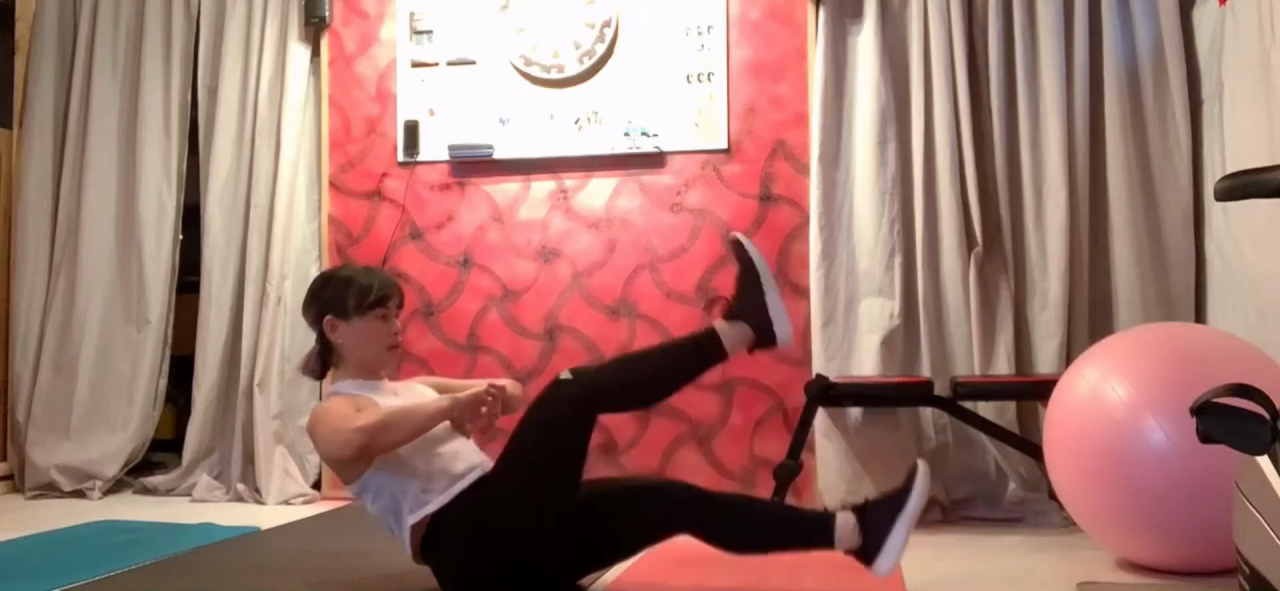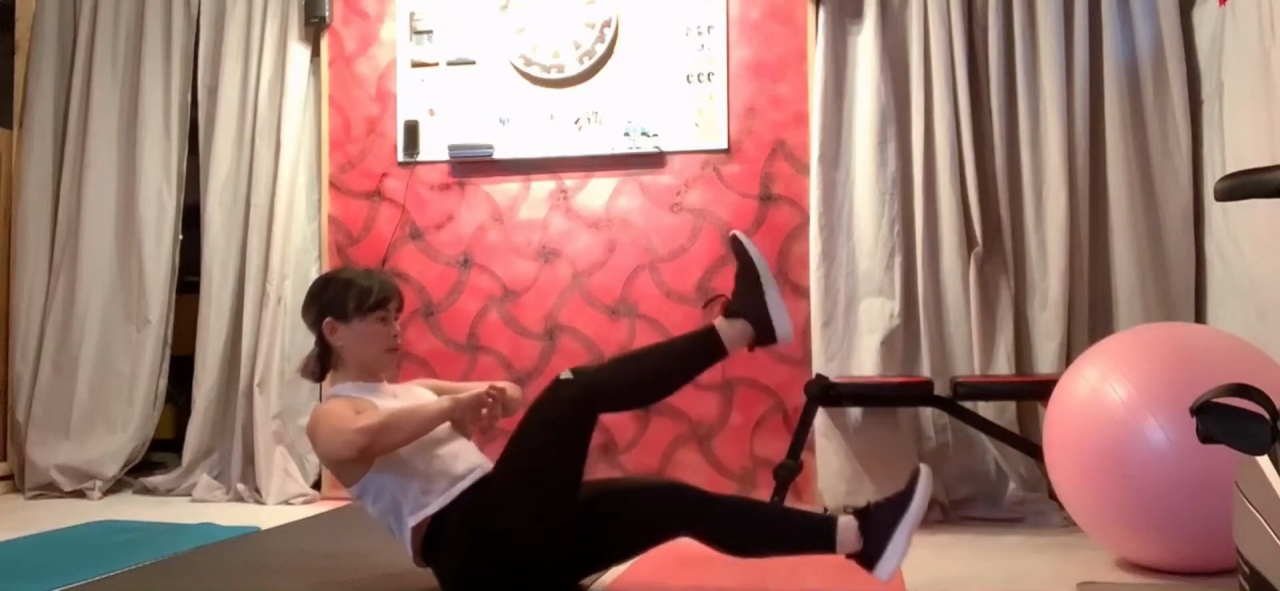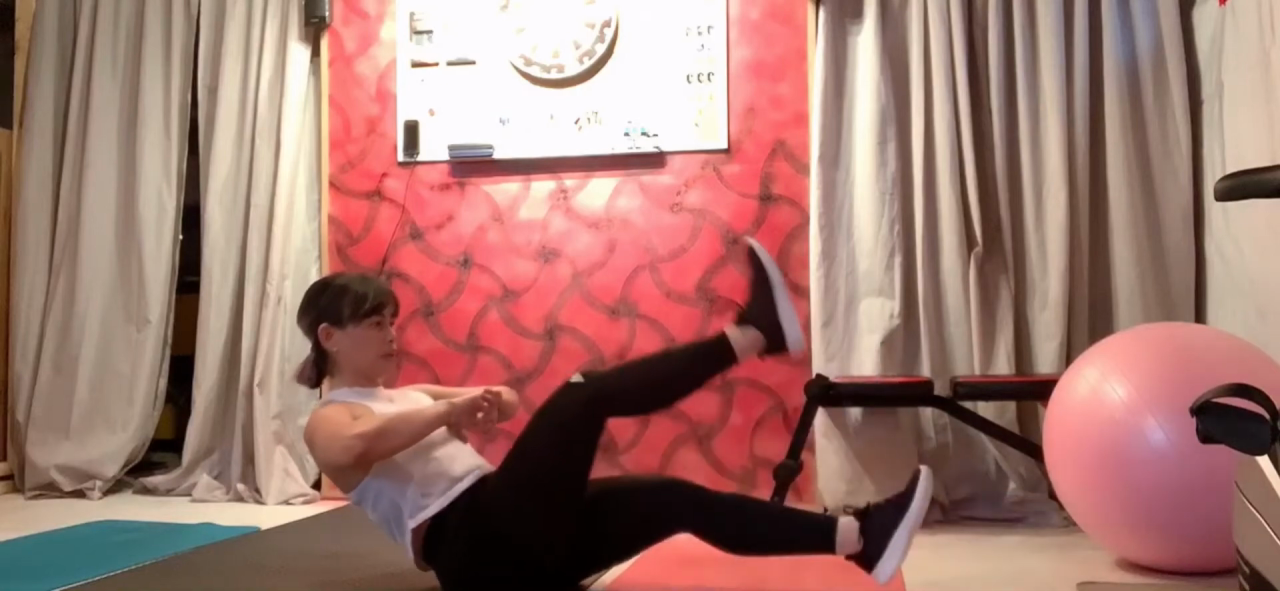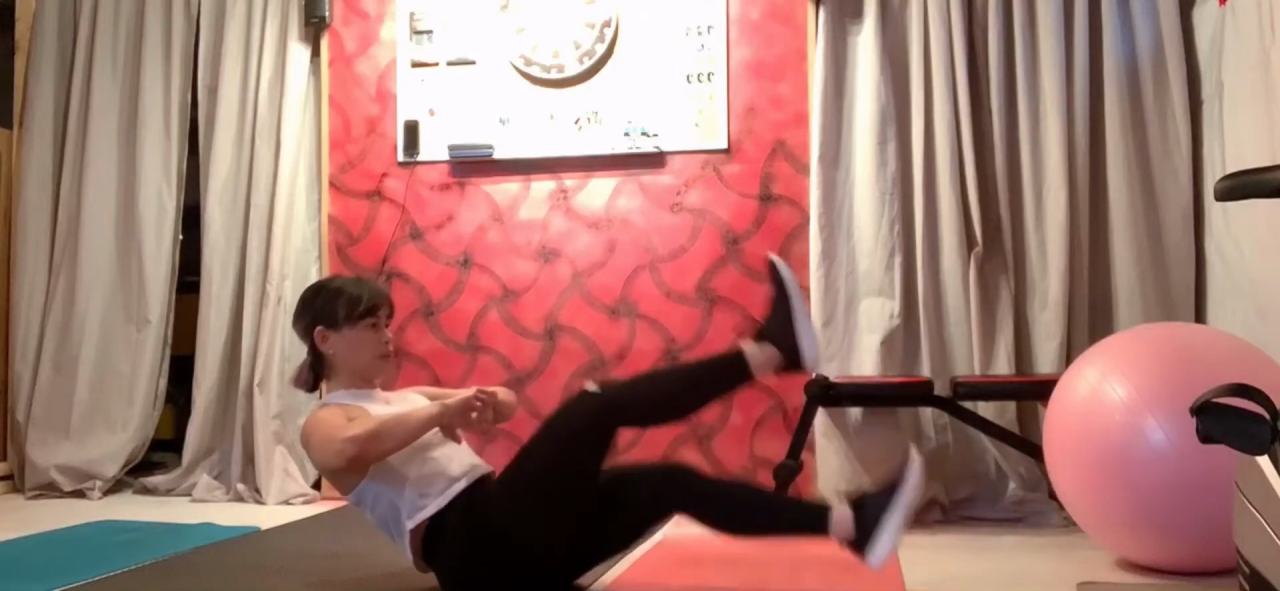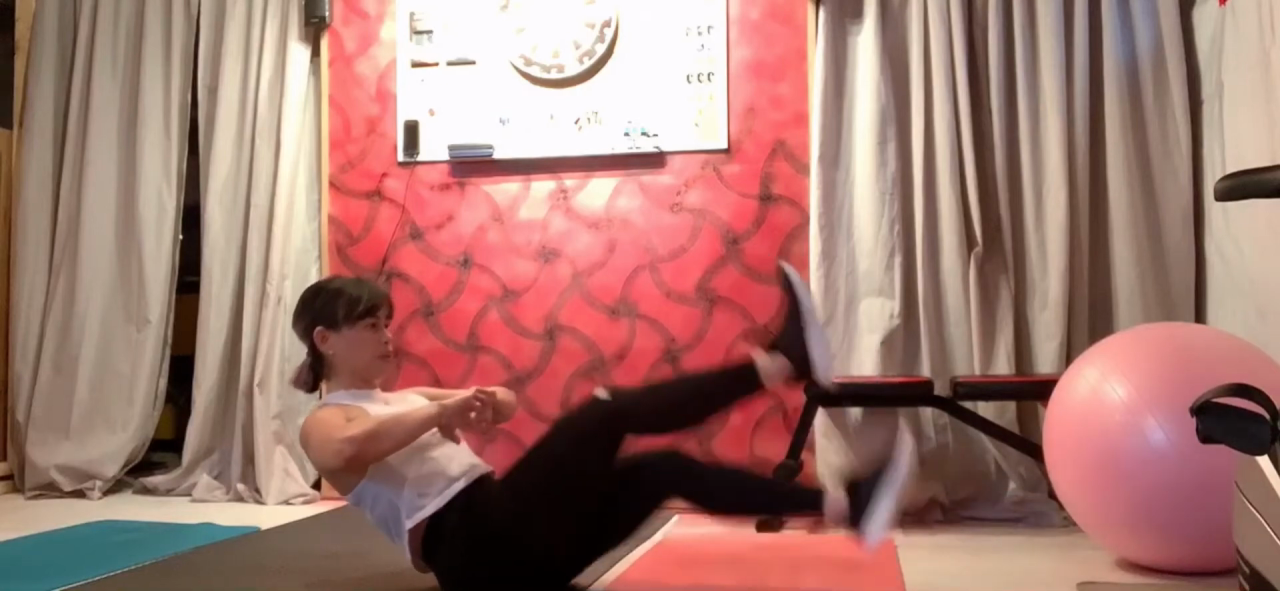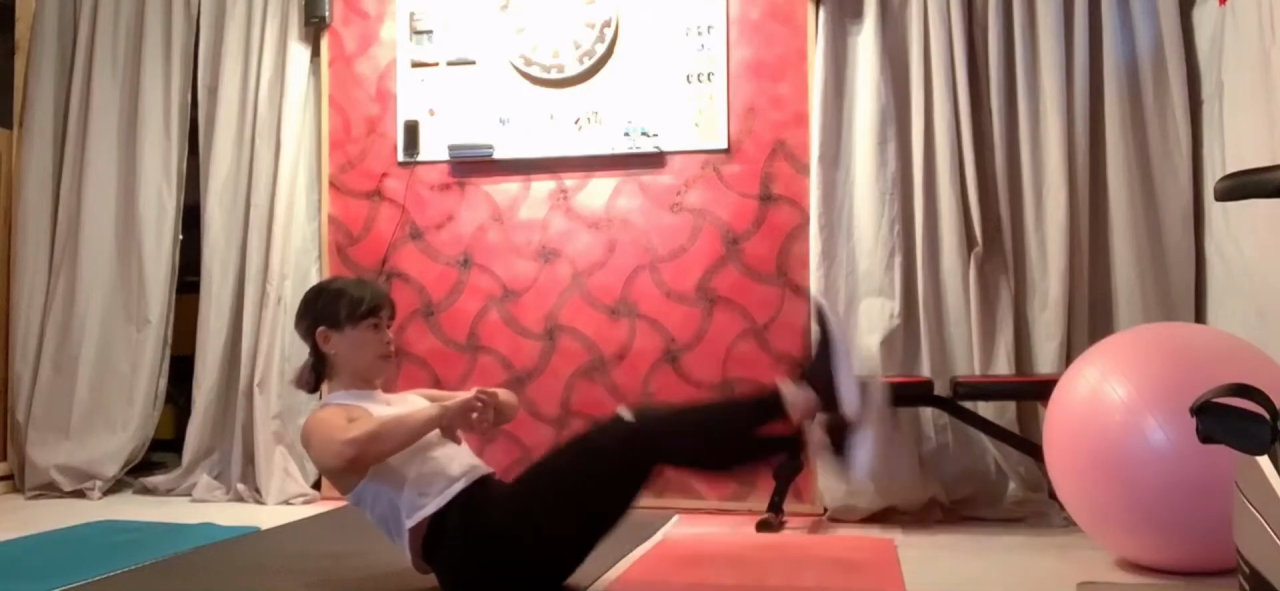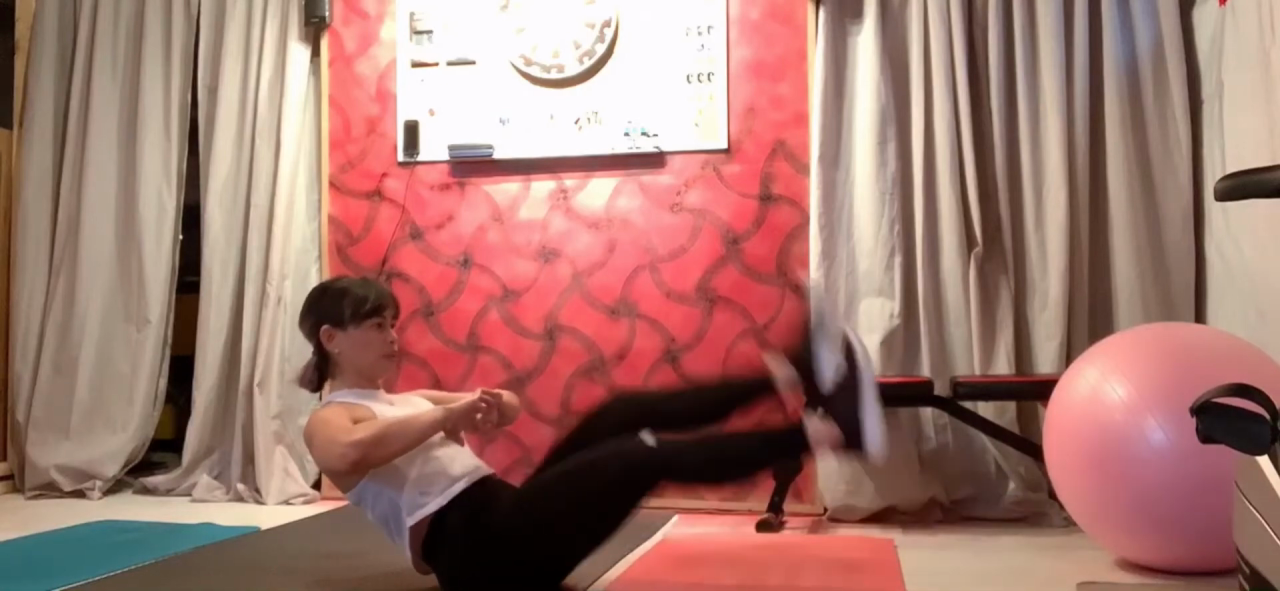
dt=0.1s
person 1, frame 1
left shoulder: (409, 390)
right shoulder: (332, 415)
left elbow: (511, 393)
right elbow: (352, 443)
left wrist: (490, 395)
right wrist: (451, 407)
left hip: (522, 537)
left knee: (676, 500)
right knee: (574, 390)
left ankle: (855, 534)
right ankle: (739, 331)
person 1, frame 2
left shoulder: (407, 389)
right shoulder: (332, 415)
left elbow: (511, 397)
right elbow: (353, 442)
left wrist: (482, 396)
right wrist: (453, 407)
left hip: (517, 535)
left knee: (676, 502)
right knee: (575, 389)
left ankle: (856, 537)
right ankle: (739, 327)
person 1, frame 3
left shoulder: (404, 395)
right shoulder: (328, 421)
left elbow: (507, 401)
right elbow: (350, 449)
left wrist: (481, 400)
right wrist: (449, 412)
left hip: (520, 537)
left knee: (676, 499)
right knee: (585, 393)
left ankle: (856, 539)
right ankle: (750, 336)
person 1, frame 4
left shoulder: (403, 398)
right shoulder: (326, 424)
left elbow: (506, 404)
right elbow: (345, 453)
left wrist: (481, 402)
right wrist: (441, 412)
left hip: (517, 536)
left knee: (670, 482)
right knee: (599, 403)
left ankle: (851, 525)
right ankle: (767, 352)
person 1, frame 5
left shoulder: (401, 400)
right shoulder: (325, 423)
left elbow: (505, 405)
right elbow: (343, 453)
left wrist: (479, 402)
right wrist: (440, 413)
left hip: (517, 536)
left knee: (665, 468)
right knee: (610, 410)
left ankle: (840, 505)
right ankle: (779, 363)
person 1, frame 6
left shoulder: (396, 403)
right shoulder: (325, 421)
left elbow: (508, 407)
right elbow: (344, 454)
left wrist: (483, 401)
right wrist: (440, 414)
left hip: (503, 526)
left knee: (641, 433)
right knee: (633, 434)
left ankle: (802, 401)
right ankle: (799, 401)
person 1, frame 7
left shoulder: (400, 403)
right shoulder: (328, 423)
left elbow: (507, 409)
right elbow: (348, 455)
left wrist: (486, 402)
right wrist: (444, 417)
left hip: (509, 526)
left knee: (623, 413)
right knee: (648, 455)
left ankle: (787, 376)
right ankle: (824, 430)
